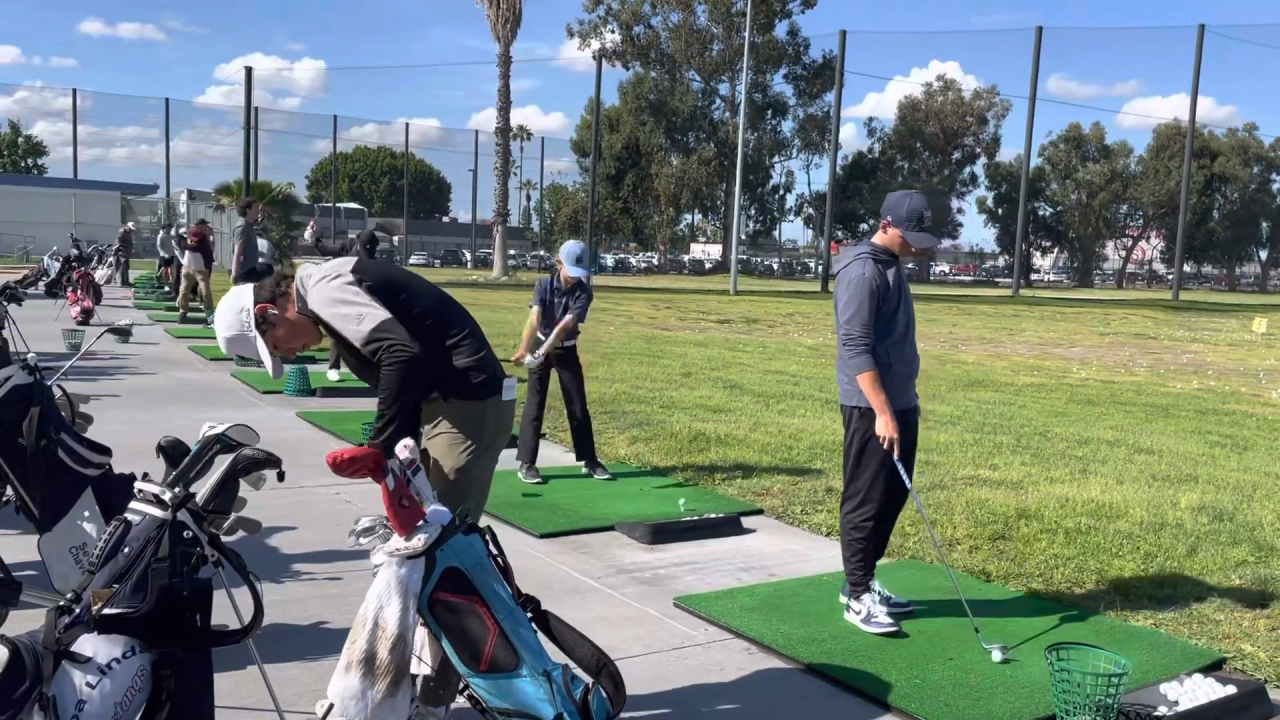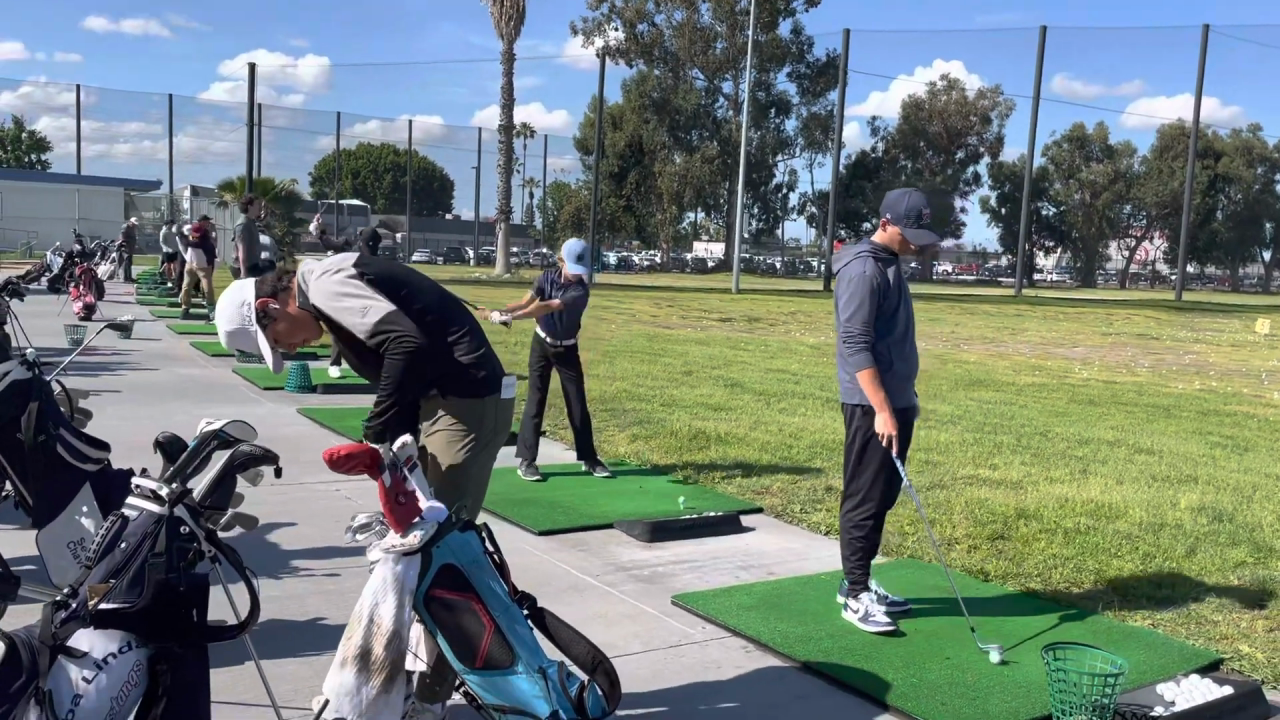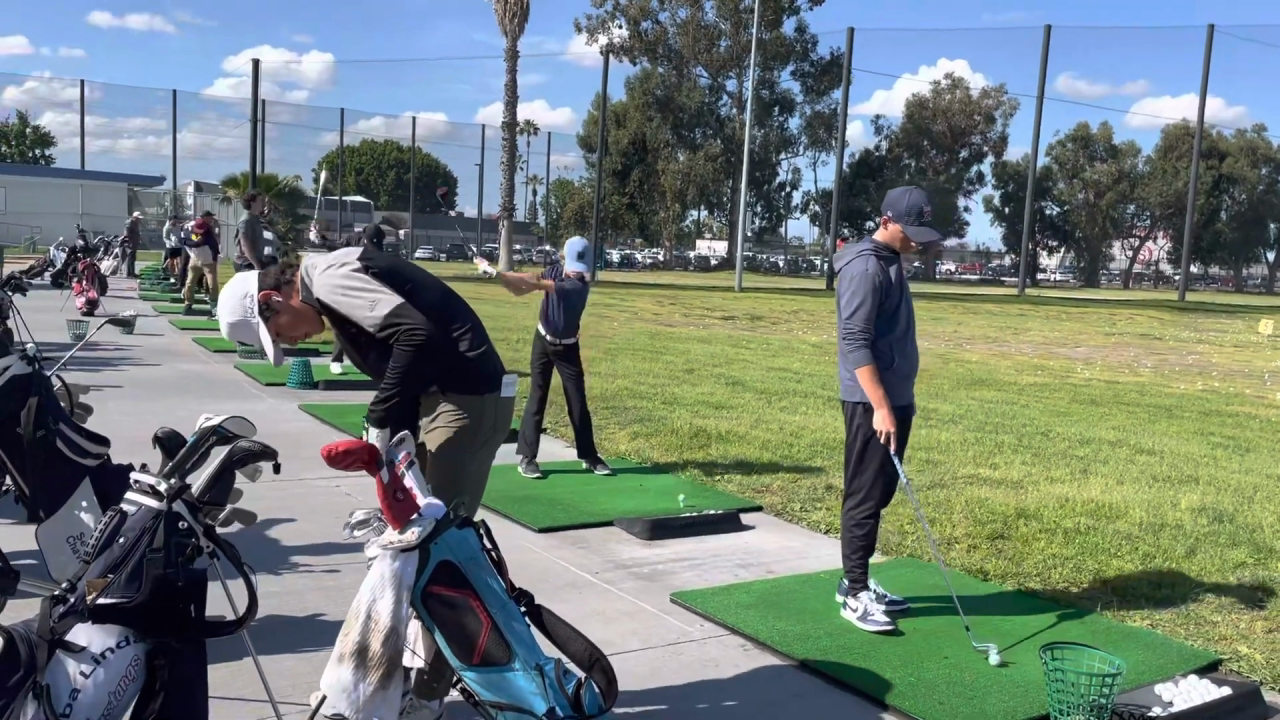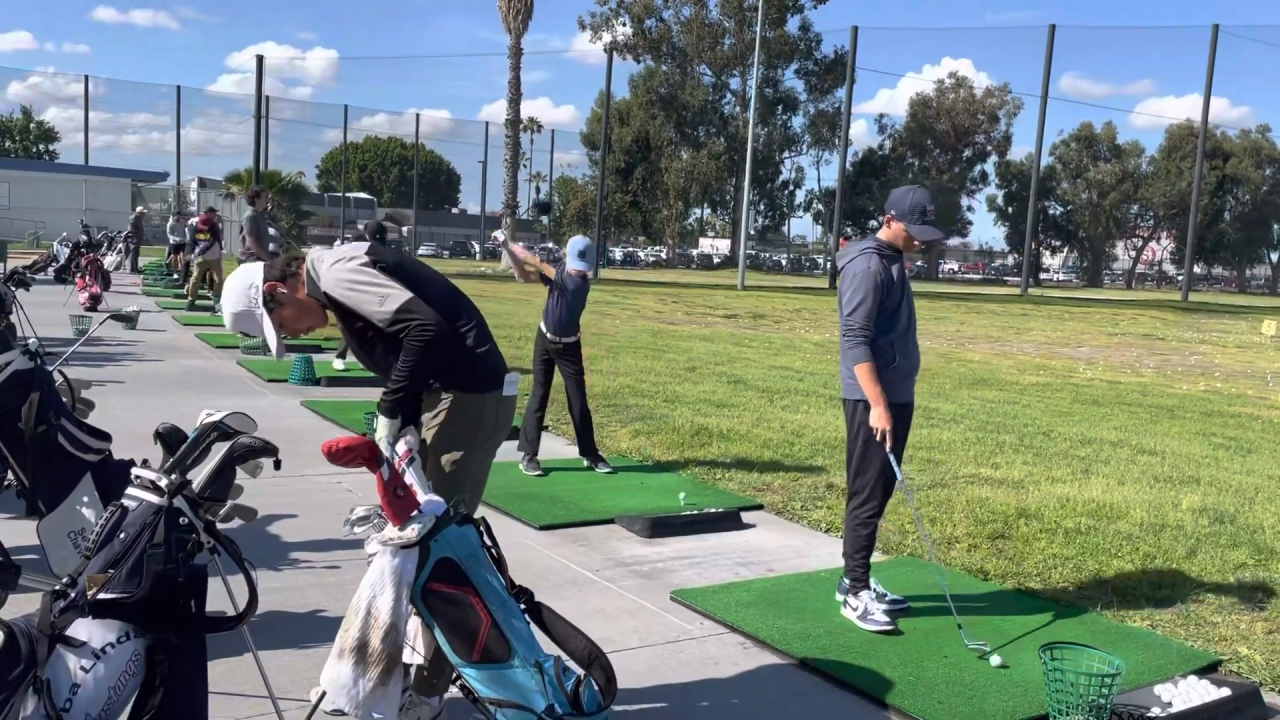
dt=0.1s
person 1, frame 1
left shoulder: (893, 263)
right shoulder: (861, 272)
right elbow: (856, 349)
right wrist: (882, 413)
left hip: (902, 399)
right hip: (870, 406)
left knee: (894, 495)
right knee: (864, 501)
left ankle: (864, 579)
right ankle: (857, 595)
person 1, frame 2
left shoulder: (890, 262)
right shoulder: (862, 271)
right elbow: (856, 347)
right wrist: (881, 410)
left hip: (898, 398)
right hip: (870, 404)
left knee: (883, 497)
right knee: (863, 498)
left ankle: (860, 581)
right ankle: (855, 594)
person 1, frame 3
left shoulder: (891, 261)
right shoulder: (864, 269)
right elbow: (855, 343)
right wrist: (880, 407)
left hip: (896, 396)
right hip: (871, 401)
left knee: (878, 495)
right knee: (864, 497)
left ankle: (856, 579)
right ankle: (855, 593)
person 1, frame 4
left shoulder: (892, 261)
right shoulder: (866, 266)
right elbow: (855, 341)
right wrist: (878, 405)
left hip: (897, 395)
right hip: (873, 399)
left knee: (876, 489)
right knee: (869, 492)
left ankle: (855, 578)
right ankle: (856, 592)
person 2, frame 1
left shoulder: (323, 287)
right shoulder: (331, 285)
left elbow: (401, 355)
left wrist: (381, 451)
right wrist: (398, 448)
left hip: (466, 404)
right hip: (442, 403)
person 2, frame 2
left shoulder: (325, 283)
right shoulder: (331, 292)
left elbow: (407, 344)
left wrist: (377, 439)
right wrist: (397, 446)
left hip: (467, 400)
right hip: (439, 399)
person 2, frame 3
left shoulder: (329, 277)
right shoulder: (332, 288)
left elbow: (416, 335)
left wrist: (379, 424)
right wrist: (397, 438)
left hip: (467, 396)
right hip: (440, 395)
person 2, frame 4
left shoulder: (337, 271)
right shoulder: (337, 283)
left elbow: (426, 329)
left wrist: (388, 413)
right wrist: (397, 436)
left hip: (470, 395)
right hip: (440, 393)
person 3, frame 1
left shoulder: (584, 292)
right shoulder: (544, 285)
left elbow: (565, 326)
right elbow: (534, 319)
left wrist: (542, 352)
right wrist: (524, 349)
left hip: (567, 349)
right hip: (539, 348)
left knee: (578, 406)
right knee: (535, 404)
left ankle: (589, 460)
right ankle: (526, 463)
person 3, frame 2
left shoulder: (580, 290)
right shoulder: (548, 276)
left elbow: (547, 307)
right elbow: (526, 301)
left wrist: (510, 317)
right wrist: (501, 312)
left hip: (567, 349)
right hip: (542, 344)
left knee: (578, 405)
right knee: (536, 401)
left ankle: (589, 458)
right ankle: (526, 460)
person 3, frame 3
left shoulder: (579, 287)
right shoulder: (552, 272)
left elbow: (535, 283)
right elbow: (521, 289)
left wrist: (497, 272)
right wrist: (498, 274)
left hip: (567, 348)
right hip: (543, 342)
left knee: (578, 403)
right knee: (537, 399)
left ankle: (589, 456)
right ankle: (527, 457)
person 3, frame 4
left shoulder: (578, 284)
right shoulder: (559, 273)
left elbow: (538, 264)
right elbow: (526, 272)
left wrist: (507, 243)
right wrist: (512, 251)
left hip: (568, 347)
right hip: (545, 340)
left knee: (578, 402)
right knee: (539, 397)
left ankle: (590, 454)
right ankle: (528, 455)
